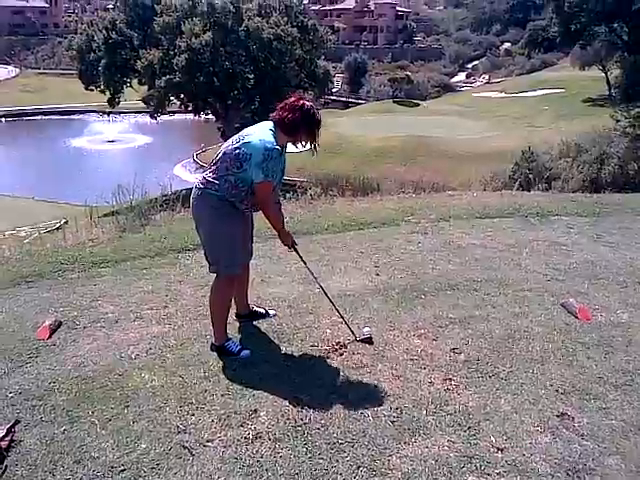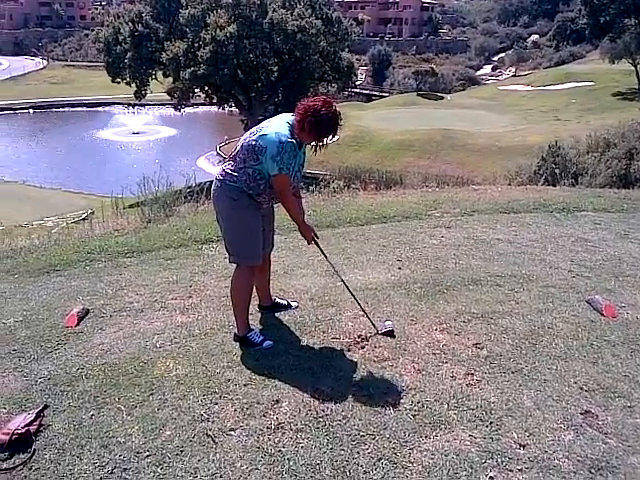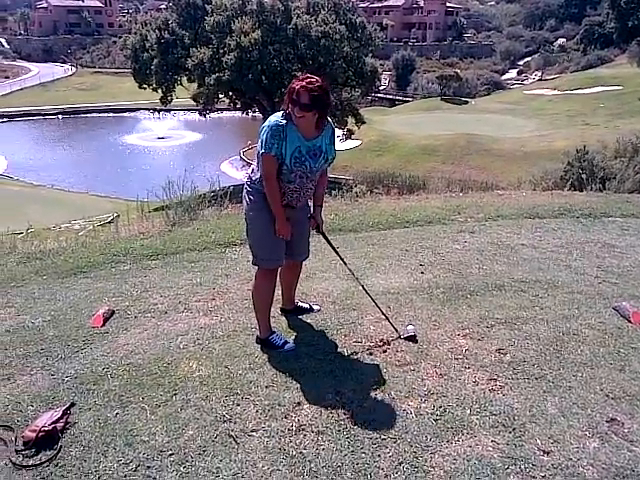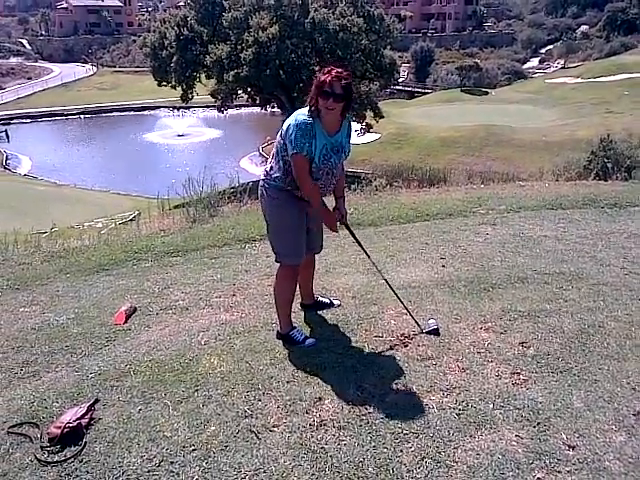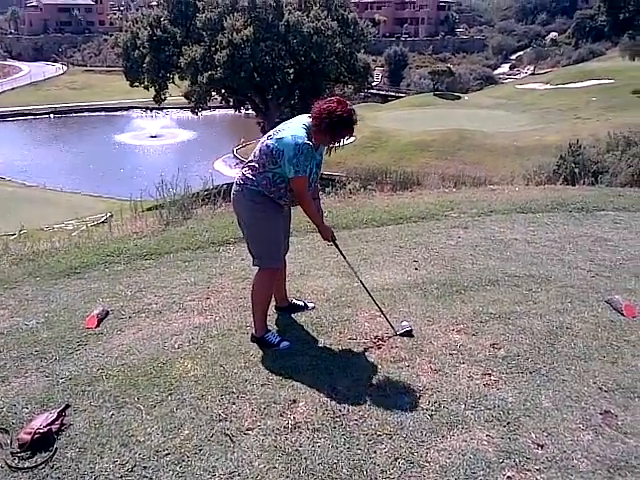
dt=1s
person 1, frame 1
left shoulder: (271, 132)
right shoulder: (265, 148)
left elbow: (270, 187)
right elbow: (264, 200)
left wrist: (279, 214)
right wrist: (282, 232)
left hip: (235, 203)
right hip: (215, 205)
left knee: (242, 260)
right knee: (228, 272)
left ankle: (243, 310)
right ankle: (220, 340)
person 1, frame 2
left shoulder: (293, 126)
right shoulder: (281, 142)
left elbow: (292, 176)
right elbow: (283, 192)
left wrist: (299, 204)
right wrist: (302, 225)
left hip: (257, 195)
right hip: (235, 197)
left knee: (263, 253)
right knee: (248, 263)
left ankle: (266, 301)
right ankle: (243, 331)
person 1, frame 3
left shoulder: (327, 130)
right shoulder: (275, 127)
left elbow: (322, 172)
right elbow: (268, 177)
left wrist: (317, 209)
right wrist: (280, 218)
left hip: (298, 203)
right hip: (264, 201)
left knee: (295, 258)
right knee: (269, 266)
left ankle: (289, 304)
right ankle: (265, 333)
person 1, frame 4
left shoulder: (344, 124)
right shoulder: (302, 124)
left elbow: (338, 164)
right elbow: (302, 176)
left wrist: (339, 201)
right wrist: (324, 213)
left hip: (309, 196)
right hip: (282, 195)
left knee: (309, 252)
right knee: (291, 261)
left ankle: (308, 299)
right ankle: (285, 328)
person 1, frame 5
left shoulder: (311, 128)
right shoulder: (299, 144)
left elbow: (310, 175)
right elbow: (301, 194)
left wrist: (317, 203)
right wrist: (321, 226)
left hip: (275, 197)
right hip: (255, 199)
left knee: (279, 254)
right knee: (269, 264)
left ankle: (283, 302)
right ankle: (260, 331)
